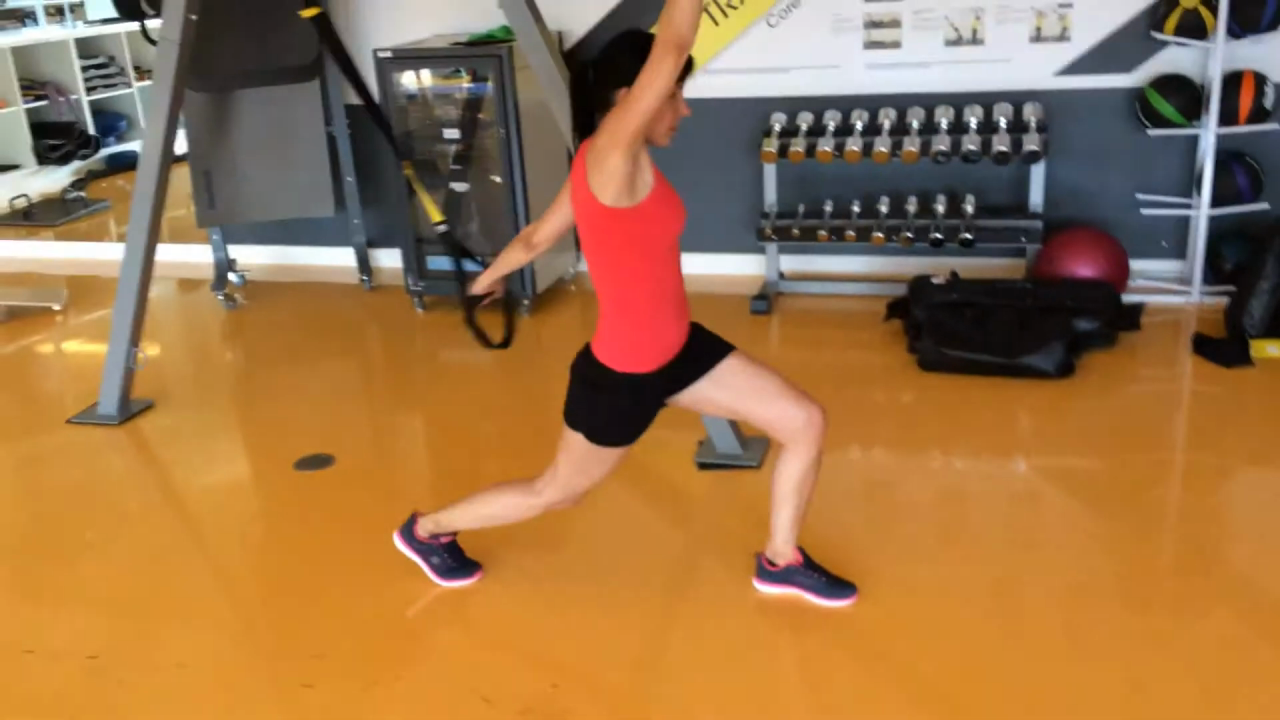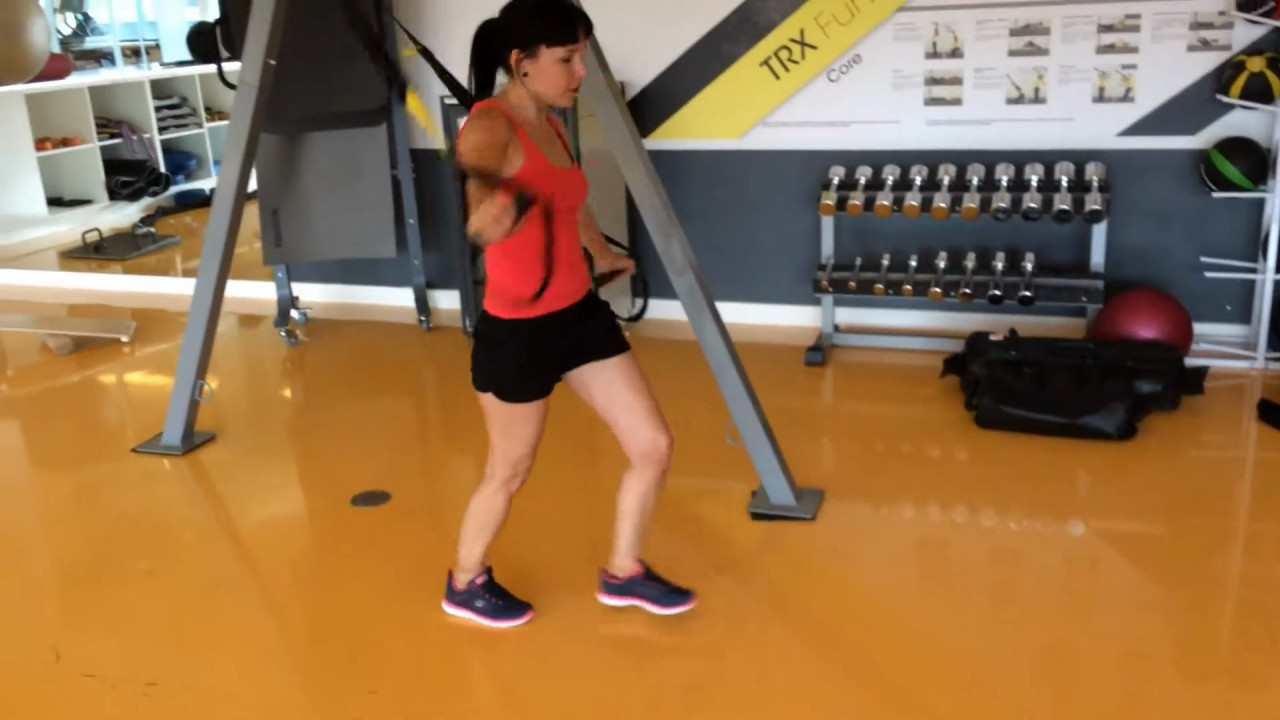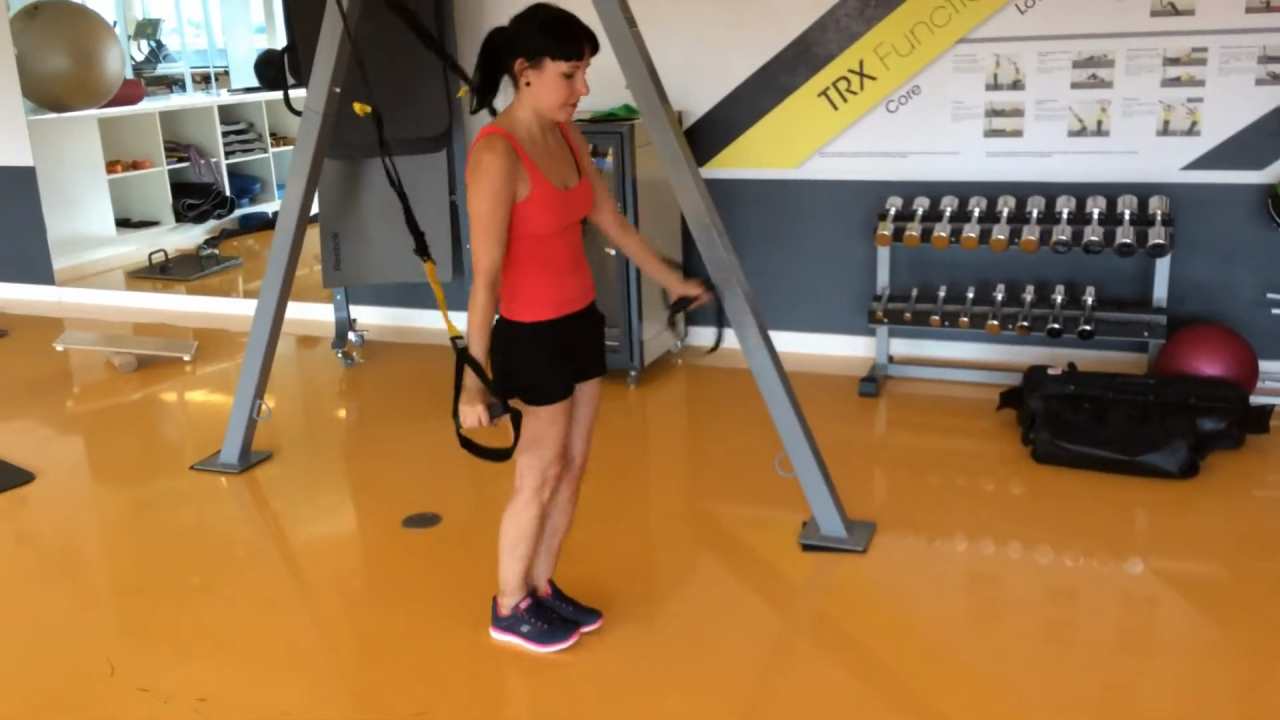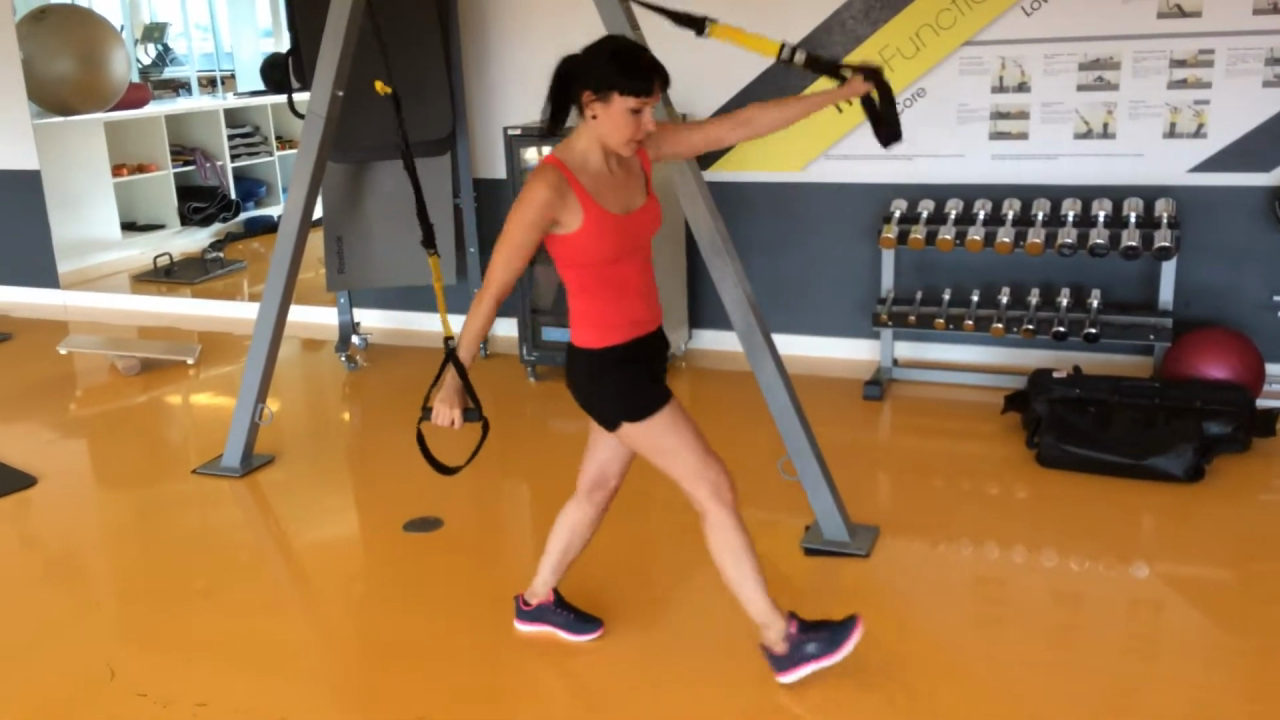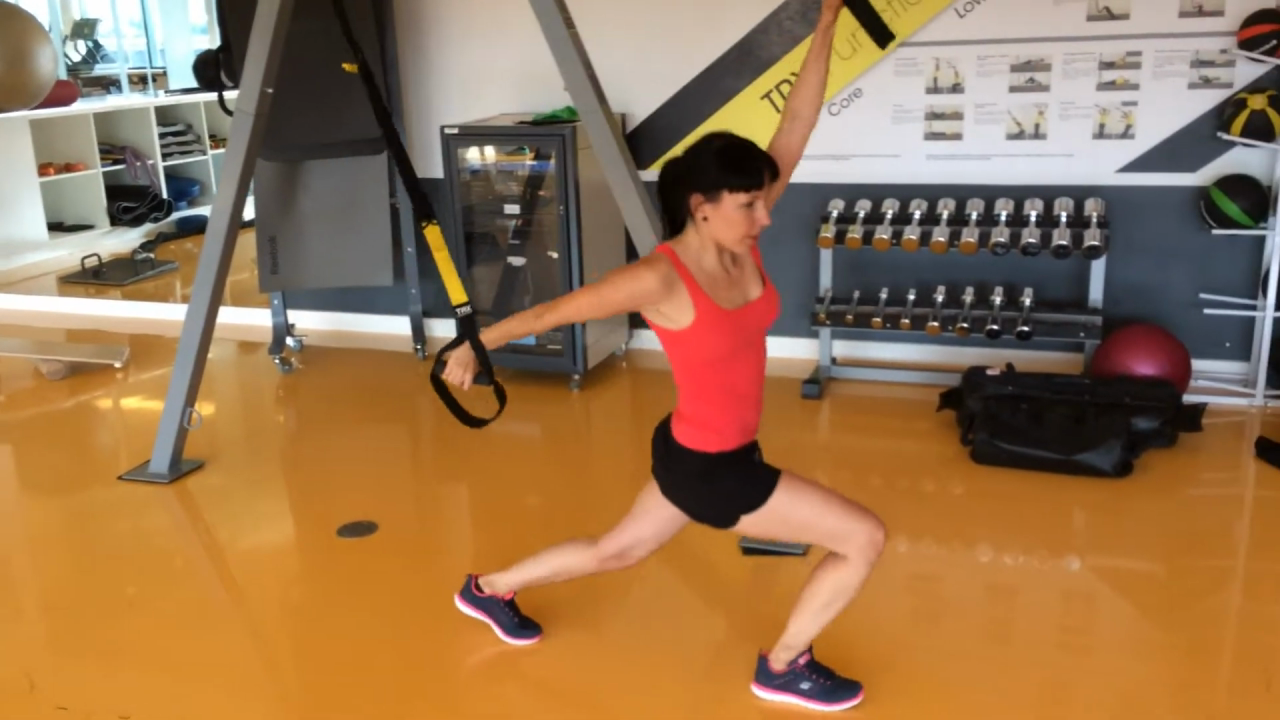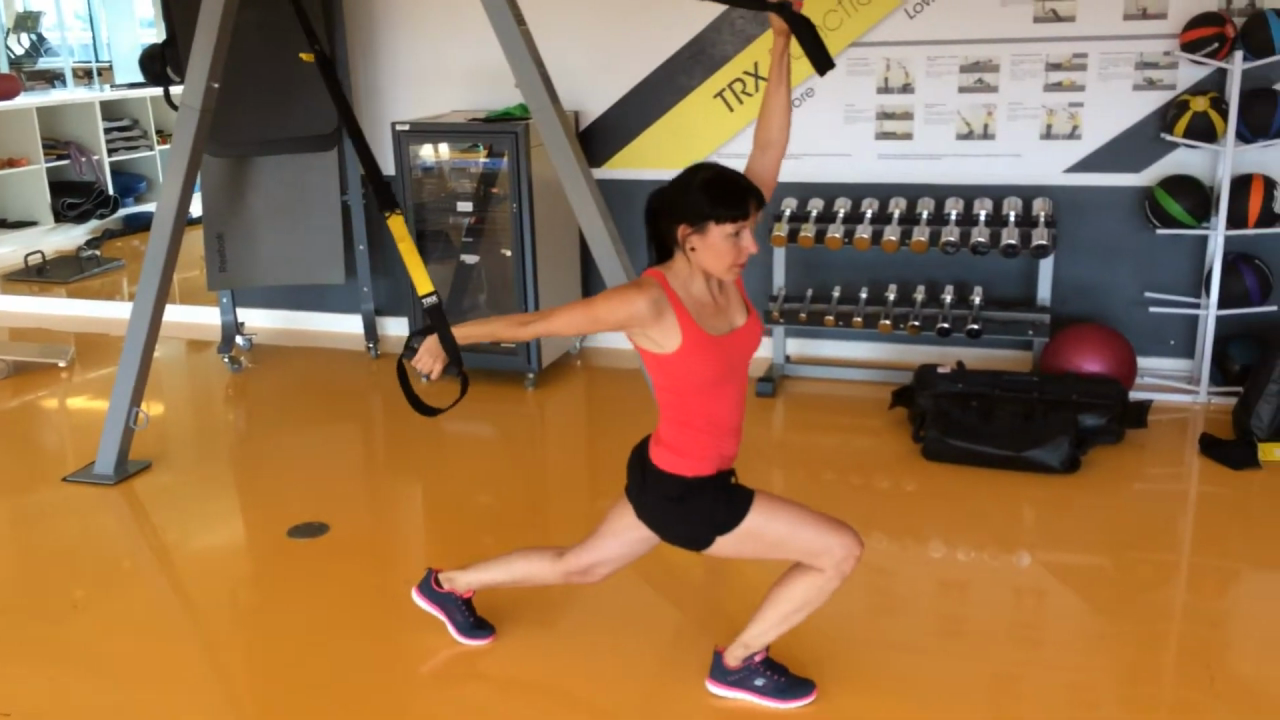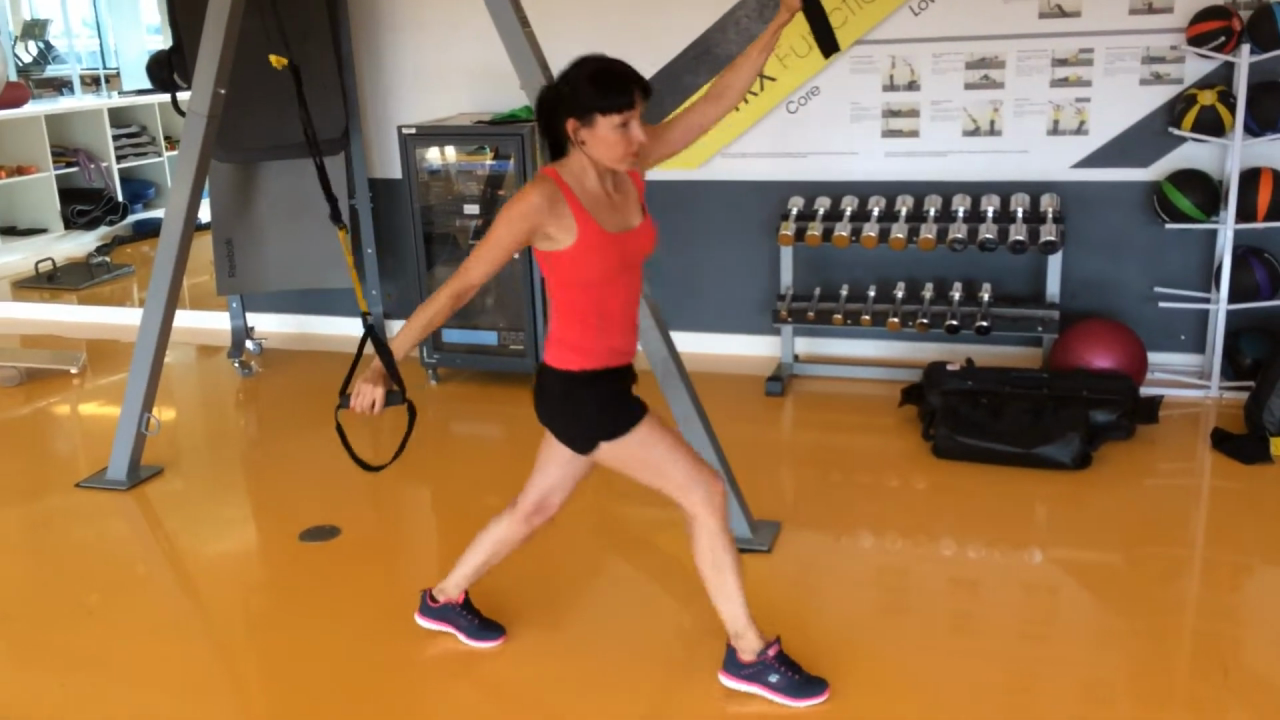
dt=0.5s
person 1, frame 1
left shoulder: (596, 171)
right shoulder: (610, 155)
left elbow: (534, 236)
left wrist: (490, 277)
left hip: (674, 345)
right hip: (622, 373)
left knee: (805, 423)
right knee: (558, 490)
left ankle: (781, 560)
right ankle: (425, 530)
person 1, frame 2
left shoulder: (549, 126)
right shoulder: (489, 128)
right elbow: (477, 179)
left wrist: (602, 252)
right wrist: (490, 203)
left hip: (580, 315)
right hip: (517, 331)
left knee: (654, 445)
right knee: (509, 473)
left ankle: (624, 571)
right ankle: (466, 584)
person 1, frame 3
left shoulder: (563, 135)
right shoulder: (495, 153)
left elbow: (609, 216)
right elbow: (486, 272)
left wrist: (667, 276)
right wrist: (477, 379)
left hip: (579, 324)
right hip: (531, 338)
left knee: (570, 472)
right knee: (540, 482)
left ankle: (540, 590)
right ankle: (509, 608)
person 1, frame 4
left shoulder: (640, 151)
right shoulder: (550, 188)
left elbow: (735, 125)
right elbow: (492, 290)
left wrist: (830, 96)
right wrist: (453, 380)
left hip: (642, 350)
right hip: (606, 365)
left knee: (597, 487)
right knee: (715, 491)
left ankle: (538, 600)
right ankle: (781, 640)
person 1, frame 5
left shoulder: (738, 241)
right shoulder: (660, 279)
left elbow: (796, 129)
right elbow: (552, 311)
right wrist: (473, 347)
left hip: (719, 456)
right hip: (705, 468)
left knee: (616, 549)
right knee: (864, 539)
left ankle: (487, 591)
right ankle: (783, 666)
person 1, frame 6
left shoulder: (720, 269)
right shoulder: (647, 302)
left elbow: (769, 154)
right elbow: (532, 322)
right wrist: (447, 337)
left hip: (696, 476)
right hip: (681, 491)
left knee: (580, 566)
right knee: (840, 550)
left ankle: (446, 587)
right ankle: (739, 663)
person 1, frame 7
left shoulder: (627, 166)
right shoulder: (542, 200)
left elbow: (714, 104)
right elbow: (460, 285)
right wrist: (386, 360)
left hip: (603, 378)
right hip: (579, 389)
left knee: (535, 507)
right knee: (706, 496)
left ankle: (443, 600)
right ankle: (750, 655)
